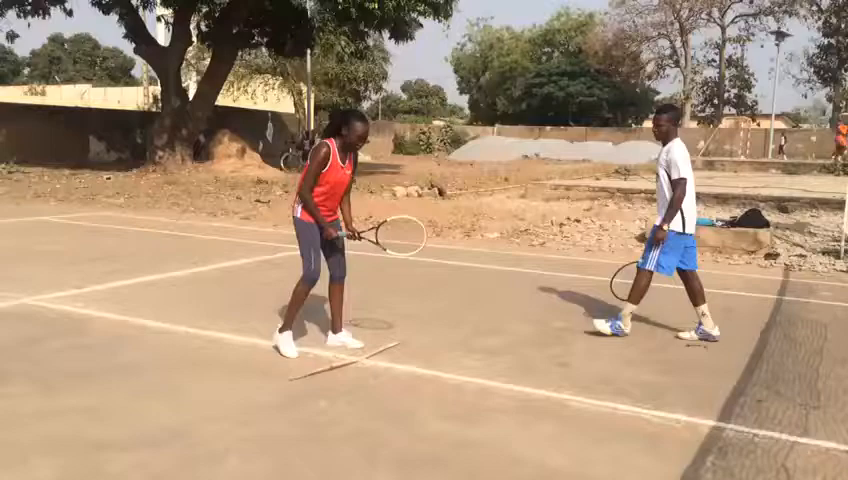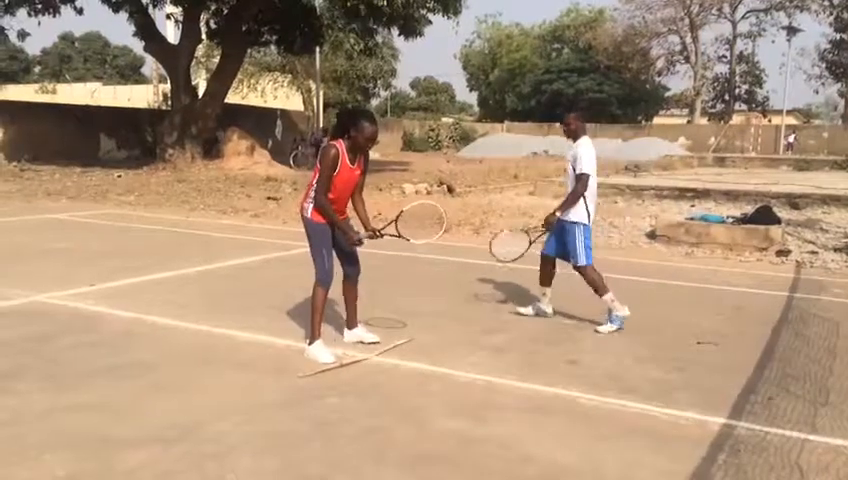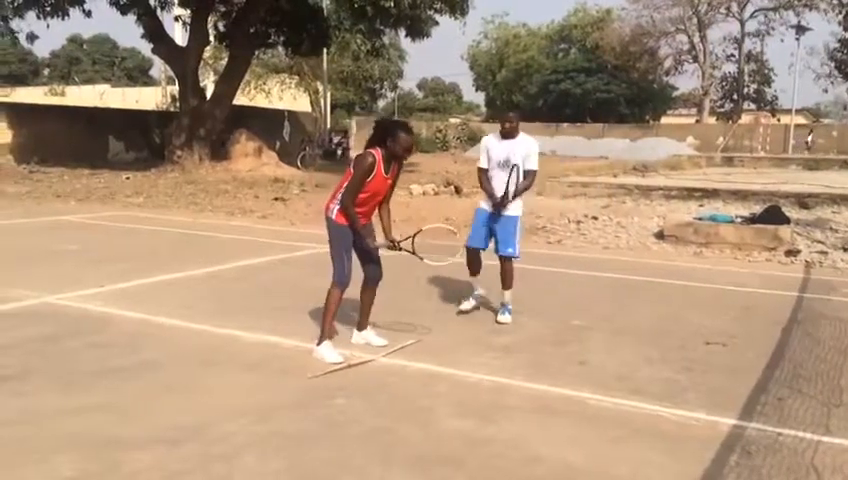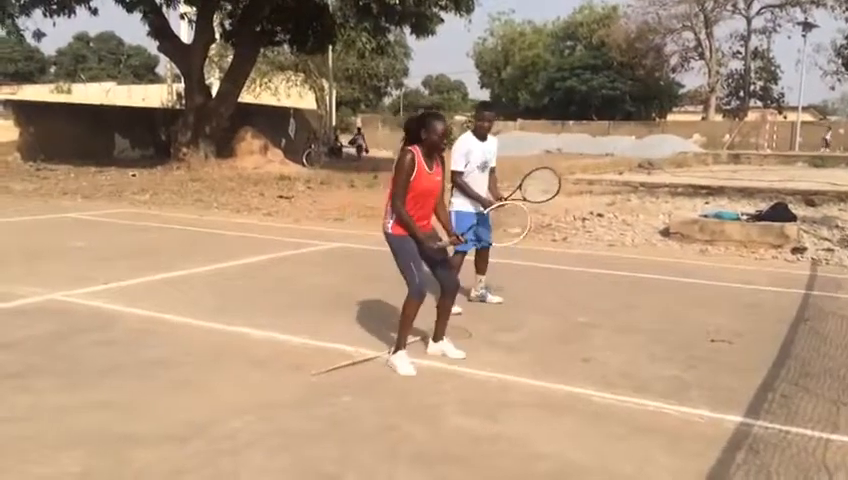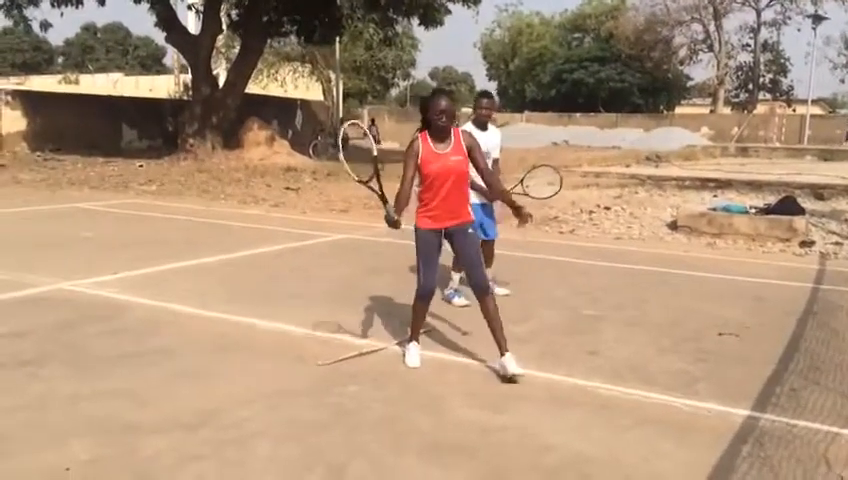
dt=0.7s
person 1, frame 1
left shoulder: (352, 156)
right shoulder: (324, 150)
left elbow: (344, 194)
right elbow: (304, 192)
left wrist: (349, 225)
right wrist: (324, 226)
left hip: (330, 218)
right hip: (307, 216)
left knee: (339, 272)
right knee: (312, 273)
left ankle: (336, 332)
right ankle: (284, 331)
person 1, frame 2
left shoulder: (363, 156)
right shoulder: (332, 152)
left elbow: (356, 194)
right elbow: (320, 198)
left wrist: (367, 225)
right wrist: (346, 230)
left hip: (338, 216)
right hip: (317, 215)
left knee: (352, 269)
right knee: (325, 275)
left ankle: (352, 328)
right ankle: (314, 342)
person 1, frame 3
left shoulder: (396, 165)
right shoulder: (368, 160)
left elbow: (384, 202)
right elbow: (346, 201)
left wrist: (388, 235)
right wrist: (365, 235)
left hip: (362, 219)
right hip: (341, 217)
left knee: (375, 272)
right knee: (343, 277)
left ankle: (362, 329)
right ankle: (323, 342)
person 1, frame 4
left shoulder: (439, 160)
right shoulder: (408, 158)
left elbow: (438, 202)
right elbow: (397, 205)
left wrist: (450, 232)
right wrist: (422, 239)
left hip: (424, 230)
right hip: (400, 230)
left knee: (451, 283)
right knee: (418, 287)
left ankle: (438, 341)
right ankle: (398, 352)
person 1, frame 5
left shoulder: (465, 139)
right shoulder: (417, 145)
left elbow: (488, 178)
right elbow: (406, 187)
left wrist: (514, 206)
right wrist: (396, 213)
left hip: (461, 222)
right hip: (428, 225)
left knee: (481, 285)
right knee: (426, 287)
left ankle: (504, 355)
right ankle: (413, 342)
person 2, frame 1
left shoulder: (674, 152)
right shoulder: (670, 150)
left elbow: (679, 193)
left wrist: (664, 226)
left hip: (672, 223)
right hip: (681, 223)
left knee: (646, 268)
right knee: (686, 272)
left ankle: (622, 322)
right ankle: (708, 327)
person 2, frame 2
left shoulder: (582, 149)
right shoulder: (578, 147)
left elbow: (580, 187)
left wrist: (556, 212)
left hip: (576, 216)
right hip: (569, 214)
left knee: (582, 265)
right knee: (547, 256)
left ankle: (617, 310)
right ankle: (544, 304)
person 2, frame 3
left shoulder: (529, 144)
right shoulder: (488, 142)
left elbow: (529, 179)
right elbow: (482, 174)
left wrist: (508, 198)
right wrist: (495, 197)
left hip: (512, 210)
right hip: (487, 206)
left knee: (506, 256)
right knee: (473, 248)
left ankle: (506, 304)
right ankle: (476, 291)
person 2, frame 4
left shoulder: (493, 142)
right shoulder: (463, 143)
right elbow: (456, 179)
left wrist: (496, 195)
right wrist: (481, 199)
left hip: (482, 207)
right hip: (463, 206)
left knee: (485, 246)
right knee: (461, 250)
left ankle: (479, 290)
person 2, frame 5
left shoulder: (495, 133)
right shoulder: (465, 134)
left elbow: (494, 165)
right wrist: (483, 190)
left hip: (486, 198)
right hip: (468, 198)
left knee: (489, 239)
left ankle: (486, 281)
right ankle: (452, 288)
